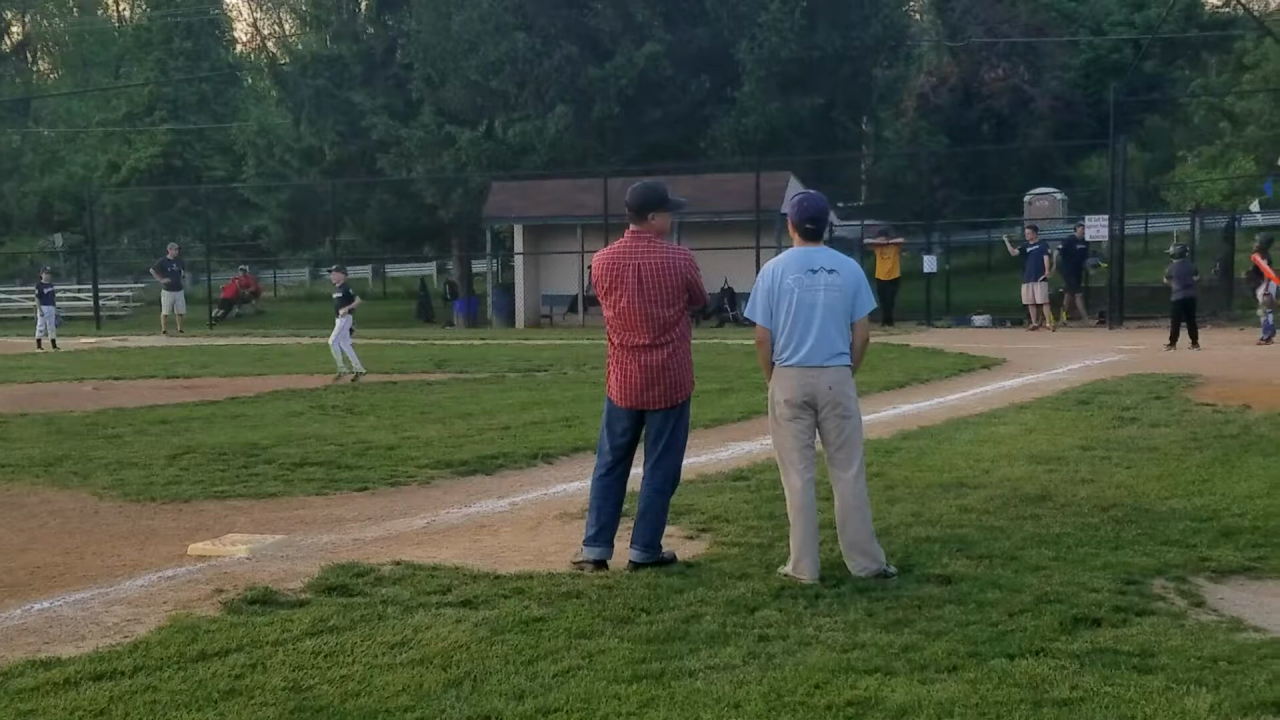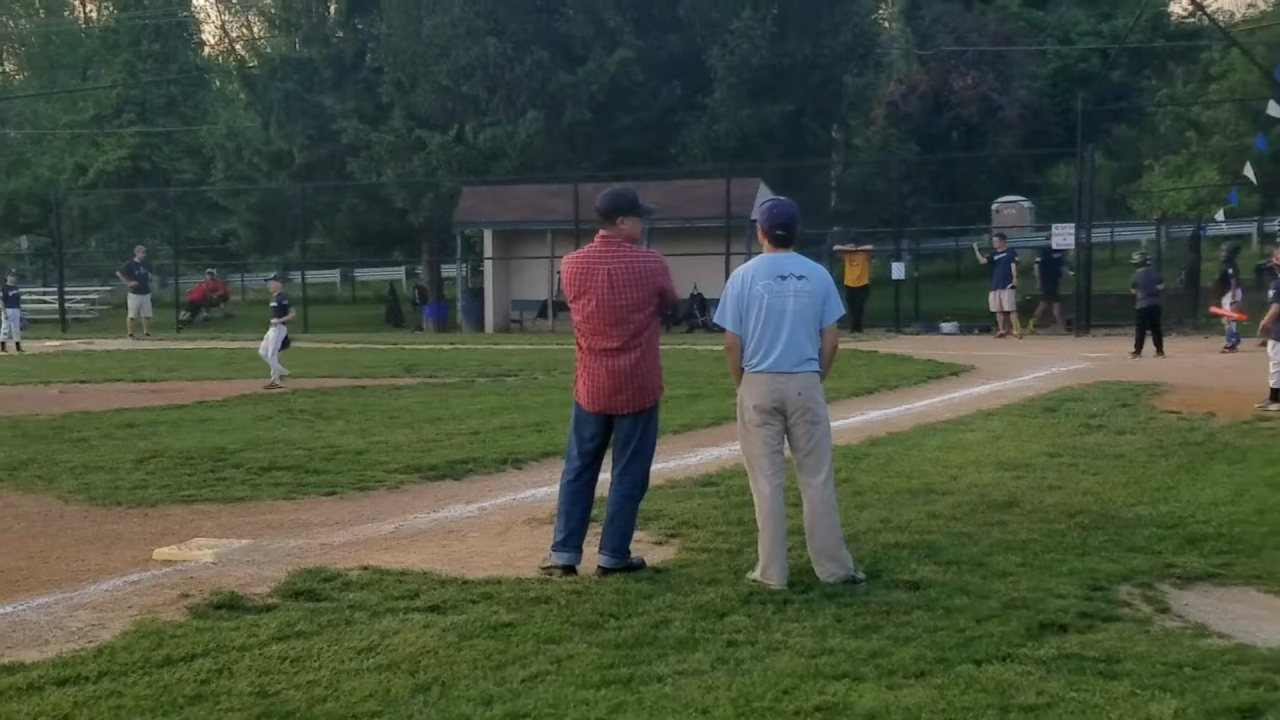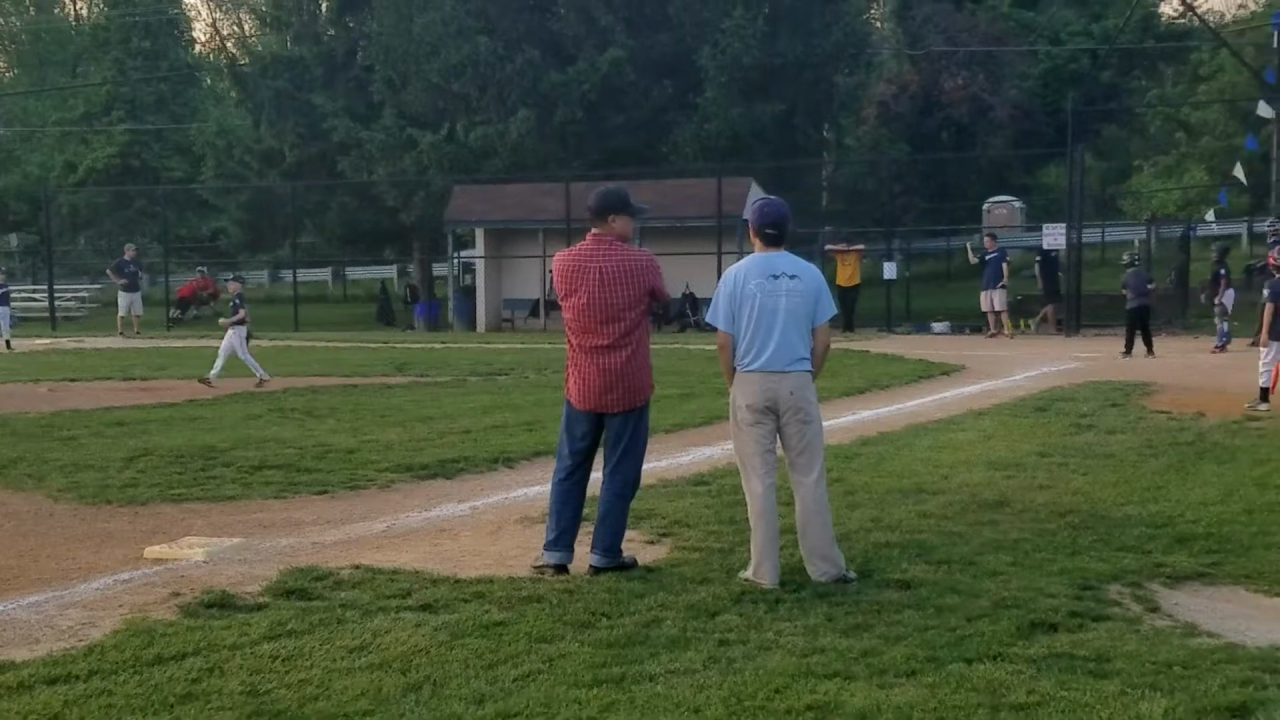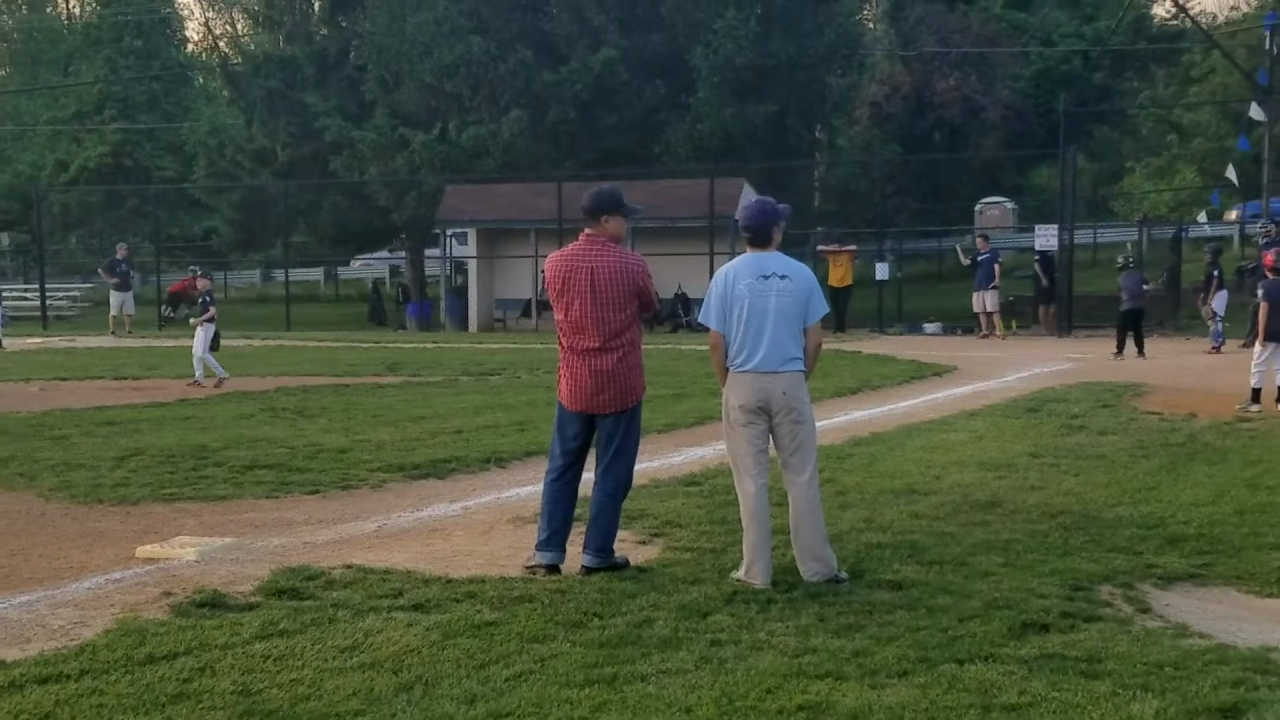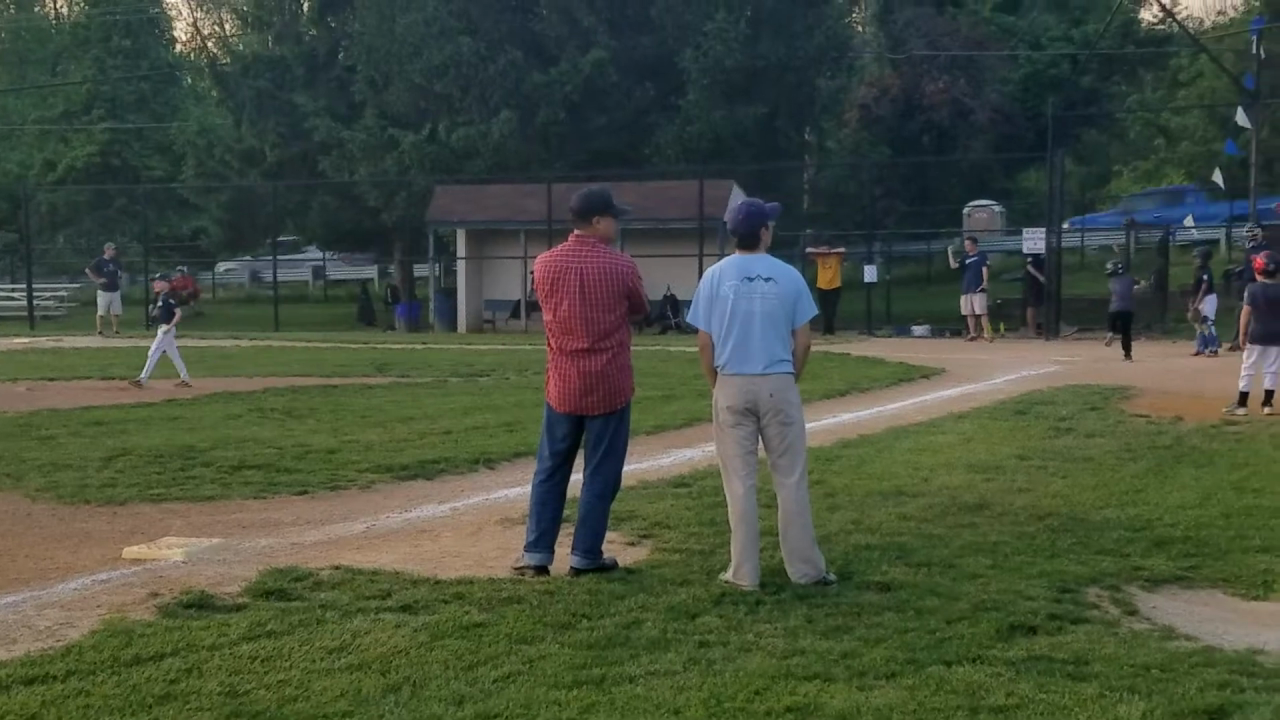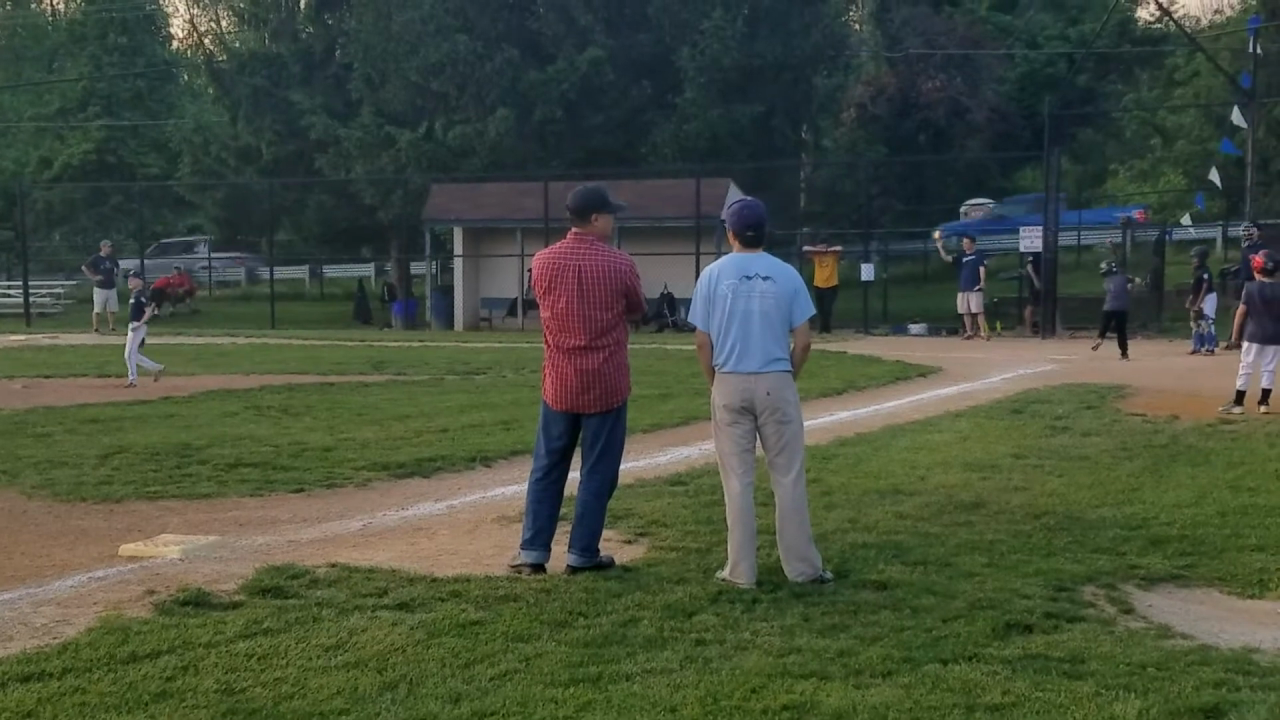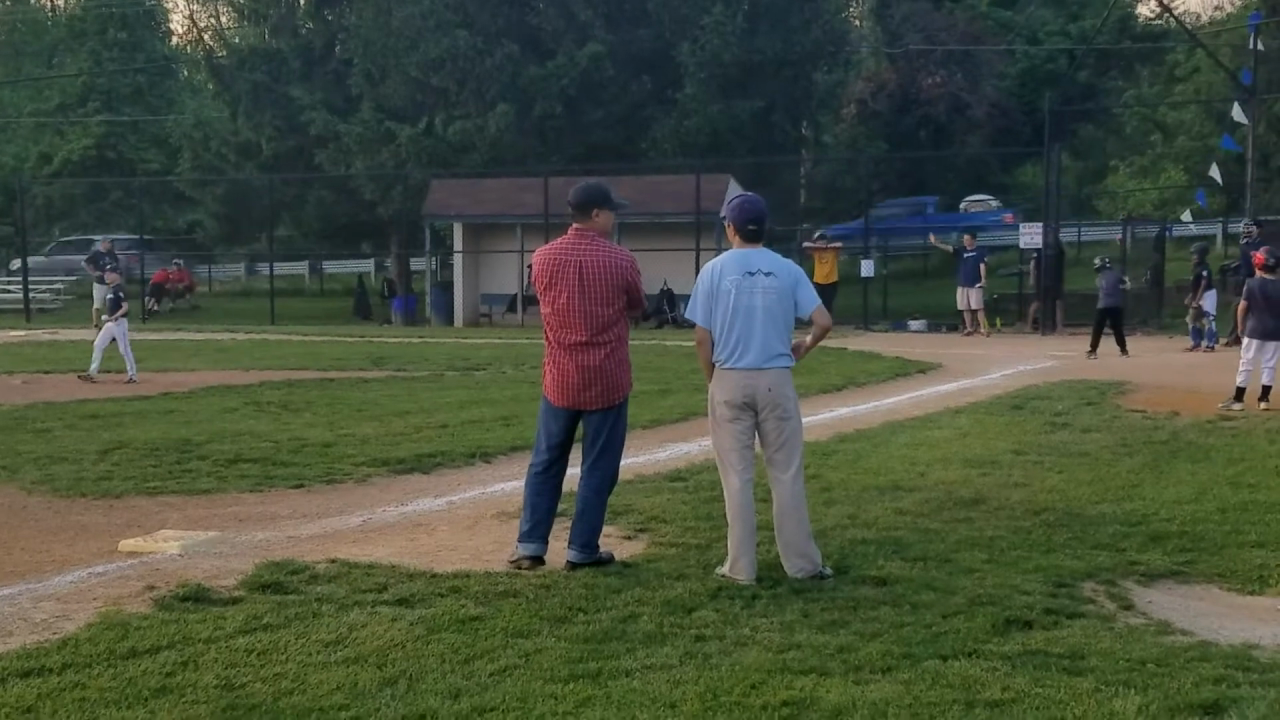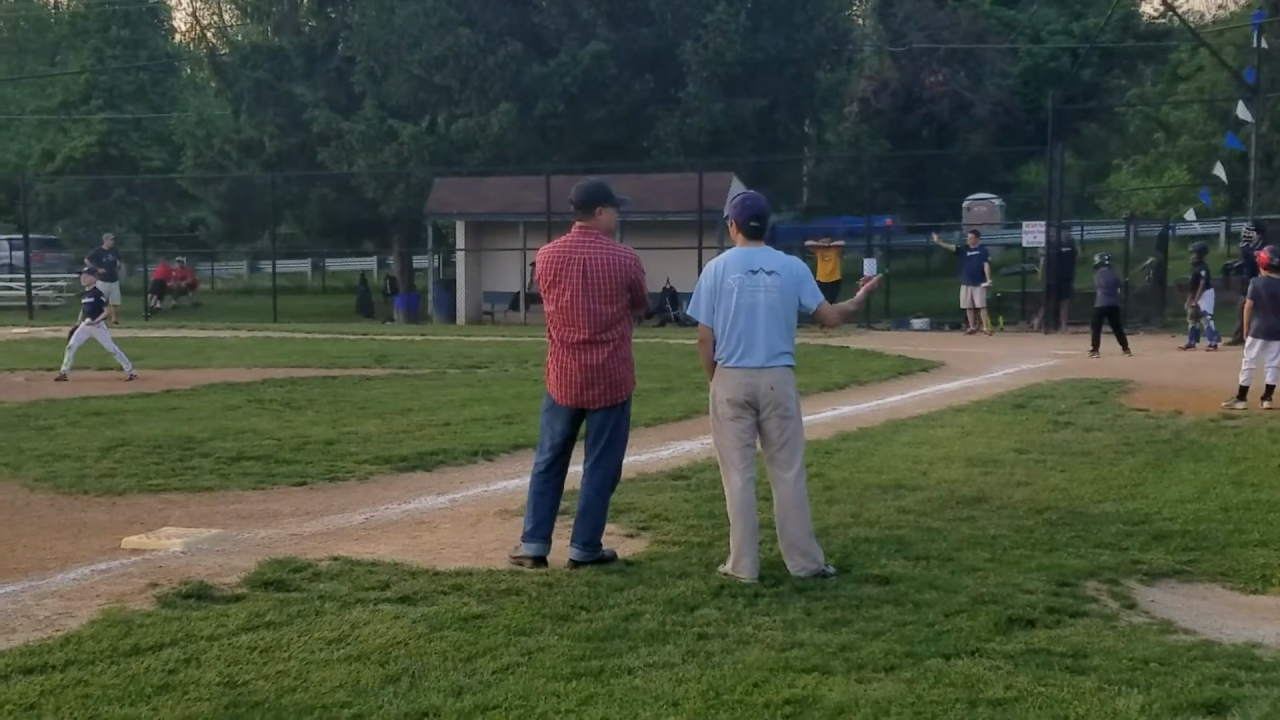
dt=0.2s
person 1, frame 1
left shoulder: (774, 269)
right shoulder: (849, 268)
left elbow: (763, 337)
right elbow: (861, 334)
left wrist: (773, 379)
right wrist: (847, 374)
left hip: (789, 380)
right hip: (836, 379)
left knee: (798, 475)
right knee: (848, 473)
left ankle: (804, 565)
right ankle: (865, 561)
person 1, frame 2
left shoulder: (744, 275)
right shoulder: (818, 275)
left elbow: (732, 343)
right elbow: (831, 340)
left wrist: (742, 385)
left hip: (758, 386)
right hip: (805, 385)
left knee: (767, 481)
right knee: (817, 479)
left ankle: (772, 571)
right ankle: (833, 567)
person 1, frame 3
left shoulder: (736, 275)
right shoulder: (809, 274)
left elbow: (725, 342)
right elbow: (822, 340)
left wrist: (733, 385)
left hip: (751, 385)
right hip: (797, 384)
left knee: (759, 480)
right knee: (809, 478)
left ankle: (764, 570)
right ankle: (825, 566)
person 1, frame 4
left shoulder: (728, 275)
right shoulder: (801, 274)
left elbow: (717, 342)
right elbow: (814, 339)
left wrist: (727, 385)
left hip: (743, 385)
right hip: (790, 384)
left knee: (751, 480)
right knee: (802, 478)
left ankle: (756, 570)
right ankle: (817, 566)
person 1, frame 5
left shoulder: (715, 276)
right shoulder: (789, 276)
left elbow: (705, 343)
right elbow: (802, 341)
left wrist: (717, 385)
right wrist: (790, 380)
left hip: (732, 387)
right hip: (779, 386)
left knee: (740, 482)
right knee: (791, 480)
left ankle: (744, 572)
right ankle: (805, 568)
person 1, frame 6
left shoulder: (713, 275)
right shoulder: (786, 275)
left elbow: (703, 342)
right elbow: (802, 341)
left wrist: (715, 383)
right wrist: (788, 379)
left hip: (730, 386)
right hip: (776, 385)
left knee: (737, 480)
right knee: (788, 478)
left ankle: (741, 570)
right ankle: (802, 567)
person 1, frame 7
left shoulder: (714, 270)
right shoulder: (788, 270)
left elbow: (703, 338)
right elbow: (823, 322)
left wrist: (713, 381)
right wrist: (804, 346)
left hip: (729, 382)
right hip: (776, 381)
left knee: (737, 477)
right knee: (787, 475)
left ankle: (741, 566)
right ankle: (802, 563)
person 1, frame 8
left shoulder: (718, 268)
right shoulder: (792, 267)
left elbow: (705, 335)
right elbow: (829, 317)
left wrist: (714, 379)
right wrist: (857, 299)
left hip: (731, 380)
right hip: (777, 380)
left knee: (738, 475)
right knee: (787, 473)
left ankle: (743, 564)
right ankle: (804, 561)
person 2, frame 1
left shoulder: (602, 261)
right shoulder: (679, 259)
right elbow: (699, 302)
left hip: (623, 380)
right hip: (669, 379)
left knee: (610, 464)
right knee: (661, 468)
left ankle: (595, 549)
right ankle: (644, 551)
person 2, frame 2
left shoulder: (572, 264)
right shoulder: (651, 264)
right elbow: (670, 304)
left hip: (592, 384)
right hip: (637, 384)
left knee: (578, 470)
right knee: (629, 474)
left ankle: (564, 554)
right ankle: (613, 556)
person 2, frame 3
left shoulder: (563, 262)
right shoulder: (641, 262)
right elbow: (662, 299)
left hip: (582, 383)
right hip: (628, 383)
left knee: (569, 468)
right knee: (620, 472)
left ankle: (556, 553)
right ankle: (605, 555)
person 2, frame 4
left shoulder: (555, 263)
right shoulder: (632, 265)
right elbow: (649, 310)
left hip: (574, 383)
right hip: (620, 383)
left knee: (561, 469)
right knee: (612, 473)
left ankle: (548, 553)
right ankle: (596, 555)
person 2, frame 5
left shoulder: (544, 264)
right shoulder: (621, 266)
right elbow: (639, 312)
left hip: (563, 384)
right hip: (609, 385)
left knee: (550, 471)
right knee: (601, 474)
left ankle: (536, 555)
right ankle: (585, 557)
person 2, frame 6
left shoulder: (542, 262)
right shoulder: (620, 264)
right elbow: (637, 311)
left hip: (559, 382)
right hip: (605, 383)
left knee: (546, 469)
right knee: (598, 472)
left ankle: (533, 552)
right ankle: (582, 555)
person 2, frame 7
left shoulder: (543, 257)
right shoulder: (621, 260)
right elbow: (637, 308)
left hip: (560, 378)
right hip: (606, 379)
left knee: (545, 463)
right knee: (598, 467)
left ankle: (530, 546)
right ankle: (582, 550)
person 2, frame 8
left shoulder: (546, 256)
right shoulder: (625, 259)
right elbow: (640, 308)
left hip: (564, 375)
right hip: (610, 377)
left knee: (549, 462)
right knee: (601, 465)
left ankle: (533, 546)
right ankle: (584, 548)
